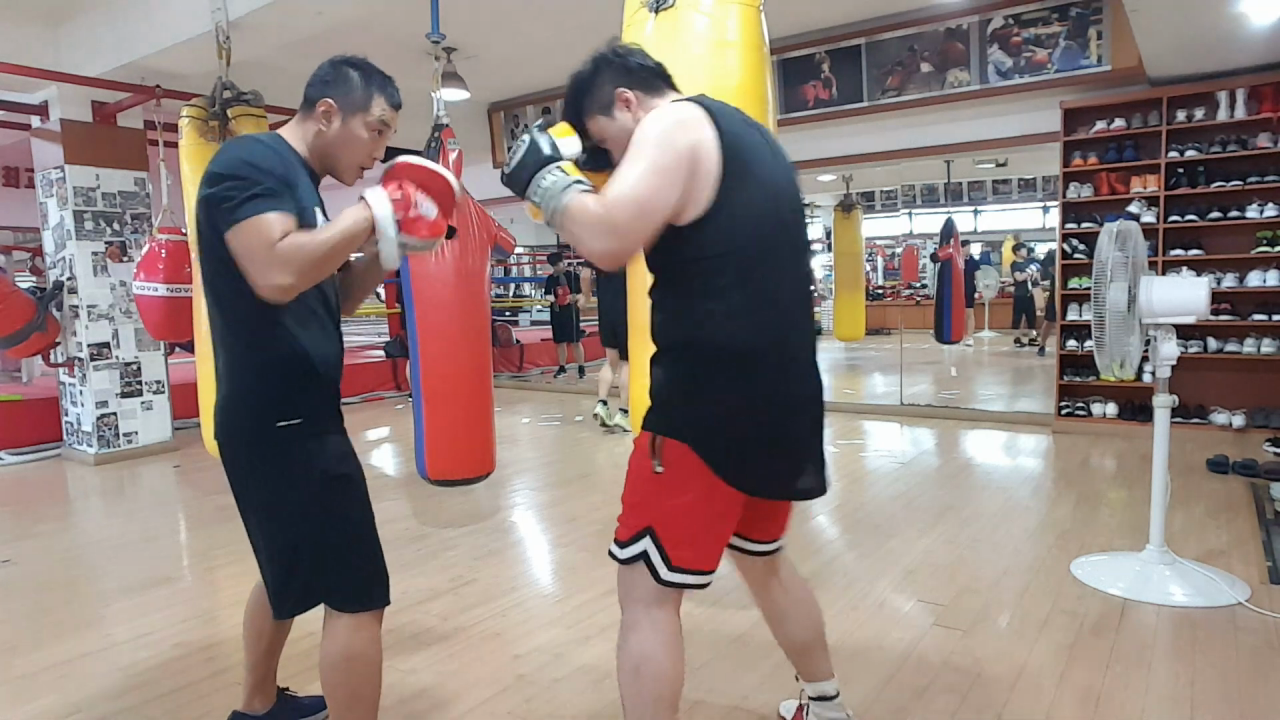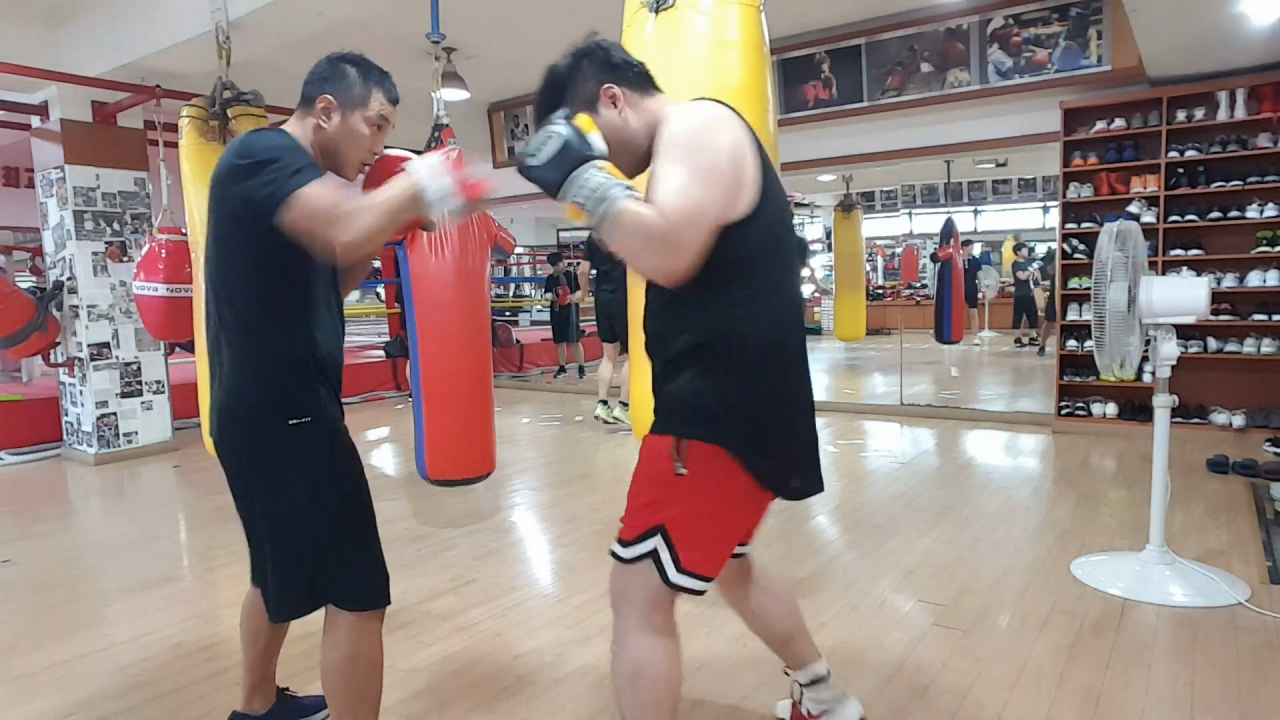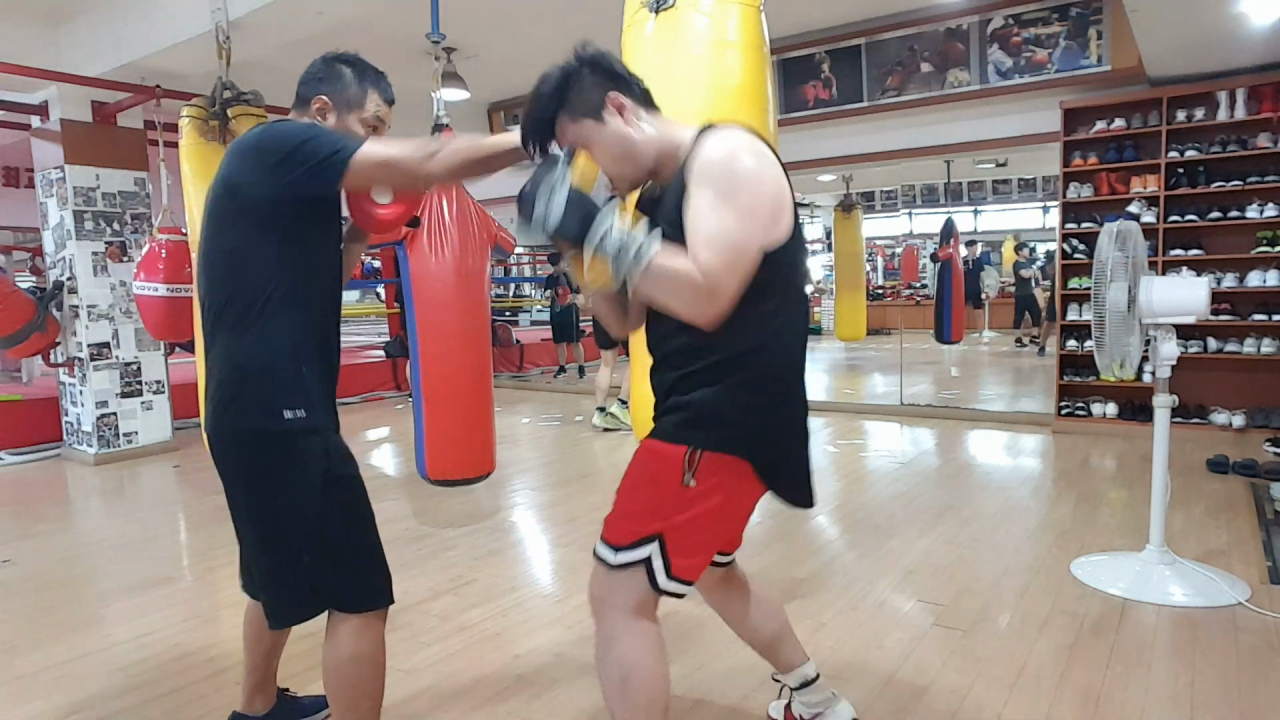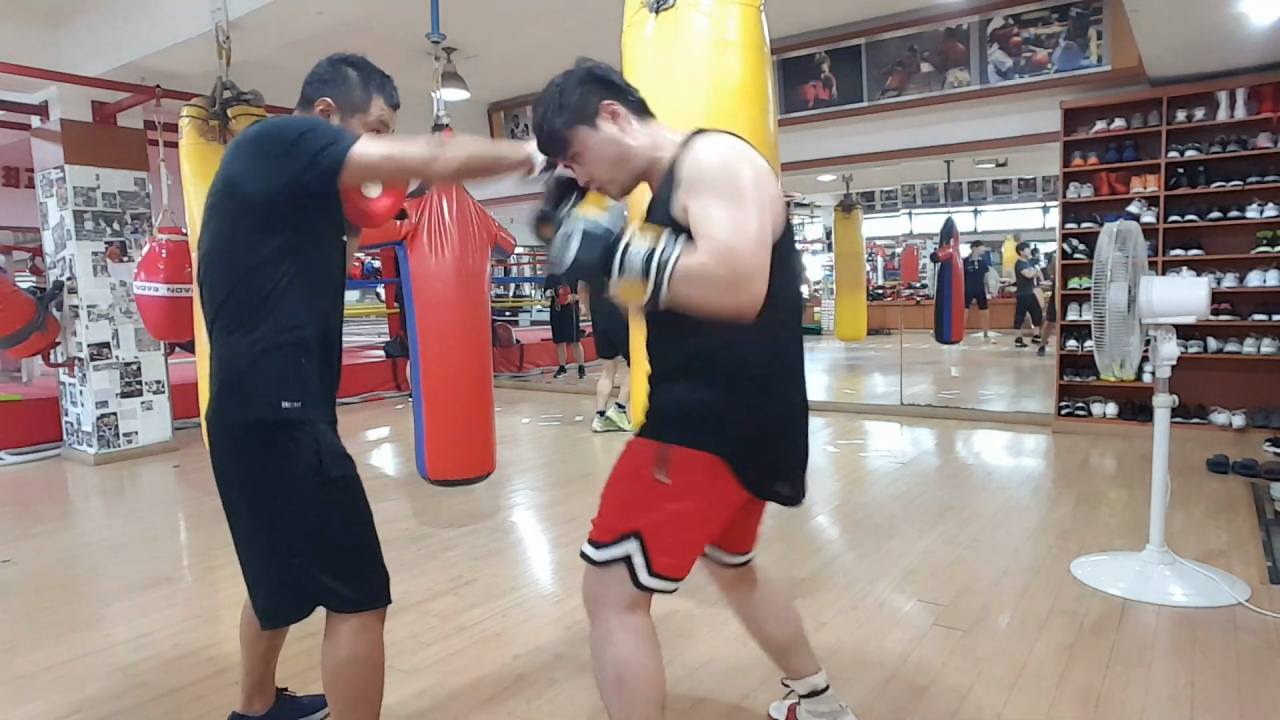
dt=0.1s
person 1, frame 1
left shoulder: (675, 125)
right shoulder: (754, 143)
left elbow: (604, 241)
left wrist: (545, 177)
left hip: (708, 408)
right hip: (775, 401)
left knee: (647, 593)
right knee: (761, 560)
person 1, frame 2
left shoulder: (698, 125)
right shoulder: (695, 136)
left elbow: (665, 258)
left wrist: (578, 176)
right wrist: (593, 174)
left hip: (719, 410)
right hip: (762, 402)
left knee: (639, 596)
right knee: (722, 565)
person 1, frame 3
left shoulder: (728, 157)
right shoulder: (658, 197)
left elbow: (703, 298)
right elbow: (625, 316)
left wrist: (593, 226)
right wrist: (572, 229)
left hip: (725, 423)
right hip: (714, 415)
left knee: (618, 597)
right knee: (712, 569)
person 1, frame 4
left shoulder: (716, 160)
right shoulder: (666, 197)
left elbow: (739, 289)
right elbow: (659, 303)
left wrist: (616, 252)
right wrist: (580, 233)
left hip: (711, 419)
right hip: (736, 415)
left knee: (612, 595)
right knee: (730, 564)
person 2, frame 1
left shoulder: (302, 184)
right shoulder: (251, 164)
left elbow: (340, 298)
right elbow: (276, 276)
left wrist: (395, 238)
right wrist: (370, 211)
left hip: (271, 415)
right hip: (285, 416)
left knee: (291, 572)
right knee: (357, 592)
person 2, frame 2
left shoulder: (295, 173)
right shoulder: (264, 155)
left elbow: (326, 282)
right elbow: (350, 234)
left wrist: (394, 228)
right wrist: (421, 183)
left hip: (268, 411)
right hip: (284, 412)
left knee: (286, 570)
right knee: (357, 594)
person 2, frame 3
left shoulder: (279, 178)
right shoulder: (283, 146)
right elbow: (429, 162)
left wrist: (356, 242)
right wrist: (520, 141)
left hip: (258, 413)
right hip: (279, 415)
left knee: (283, 574)
right knee: (359, 595)
person 2, frame 4
left shoulder: (283, 176)
right shoulder: (282, 144)
right elbow: (431, 163)
left wrist: (350, 238)
right wrist: (525, 155)
left hip: (258, 410)
right hip: (276, 410)
left knee: (283, 572)
right knee: (357, 594)
